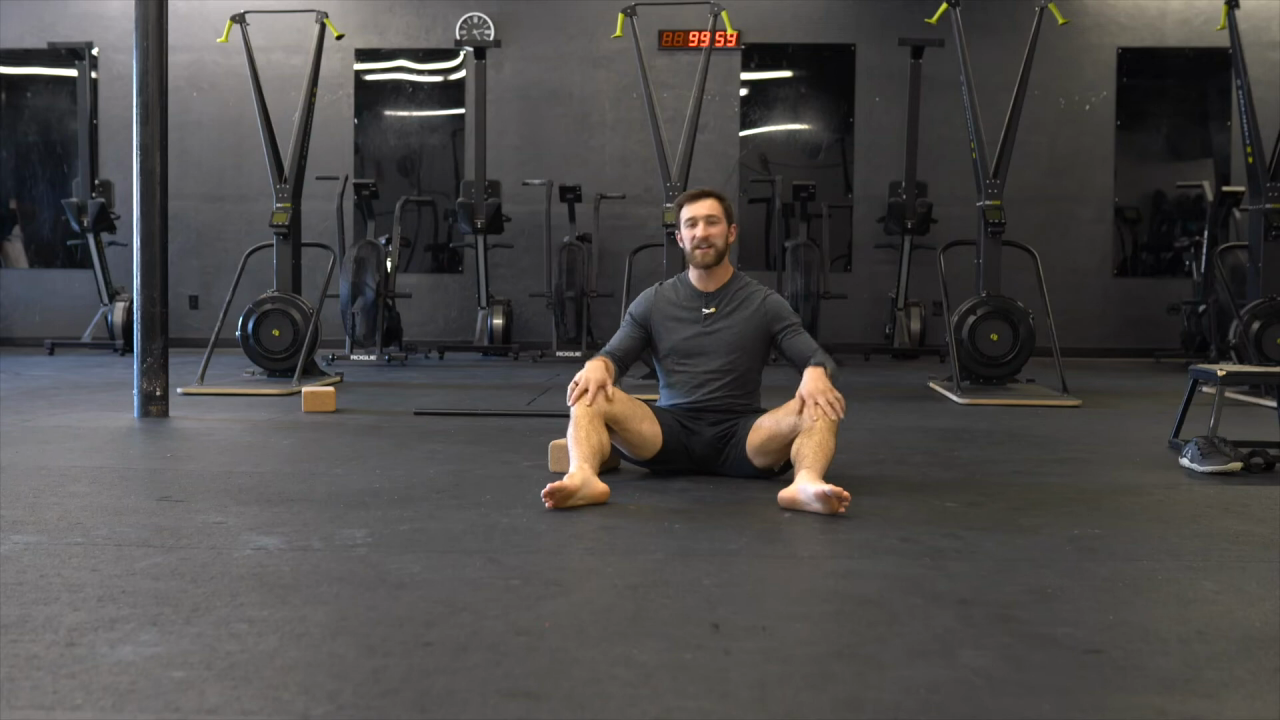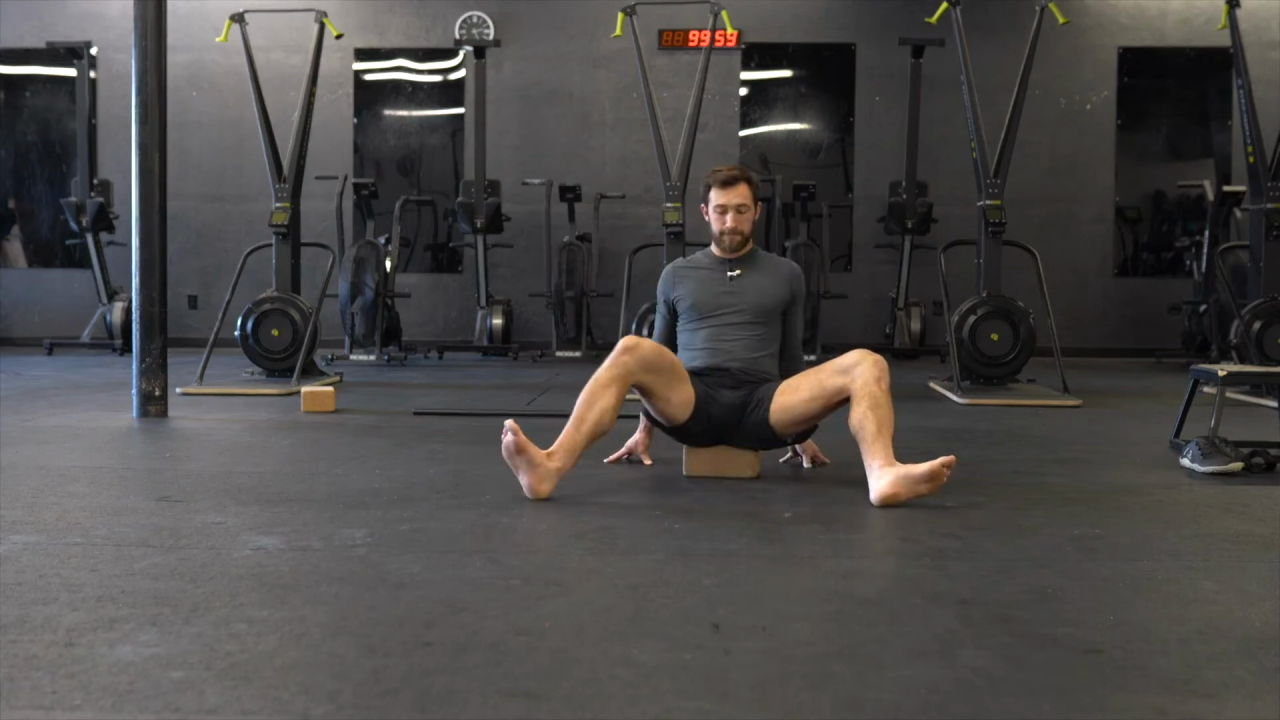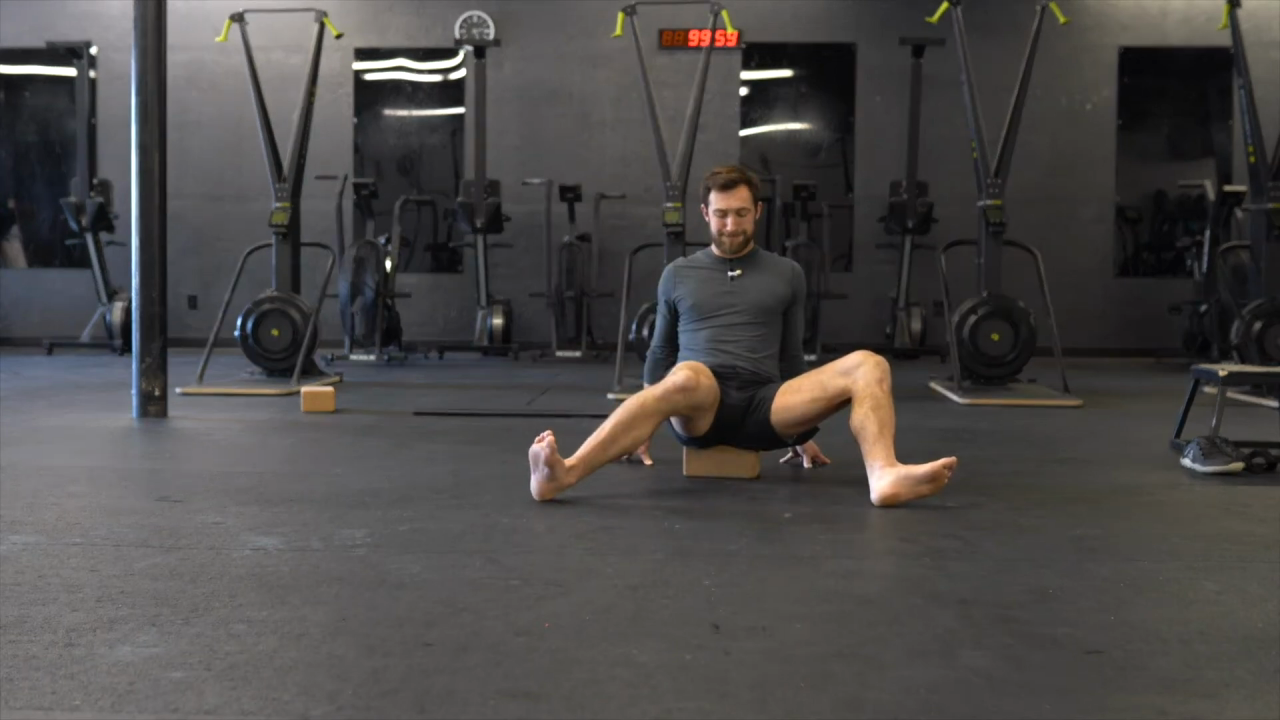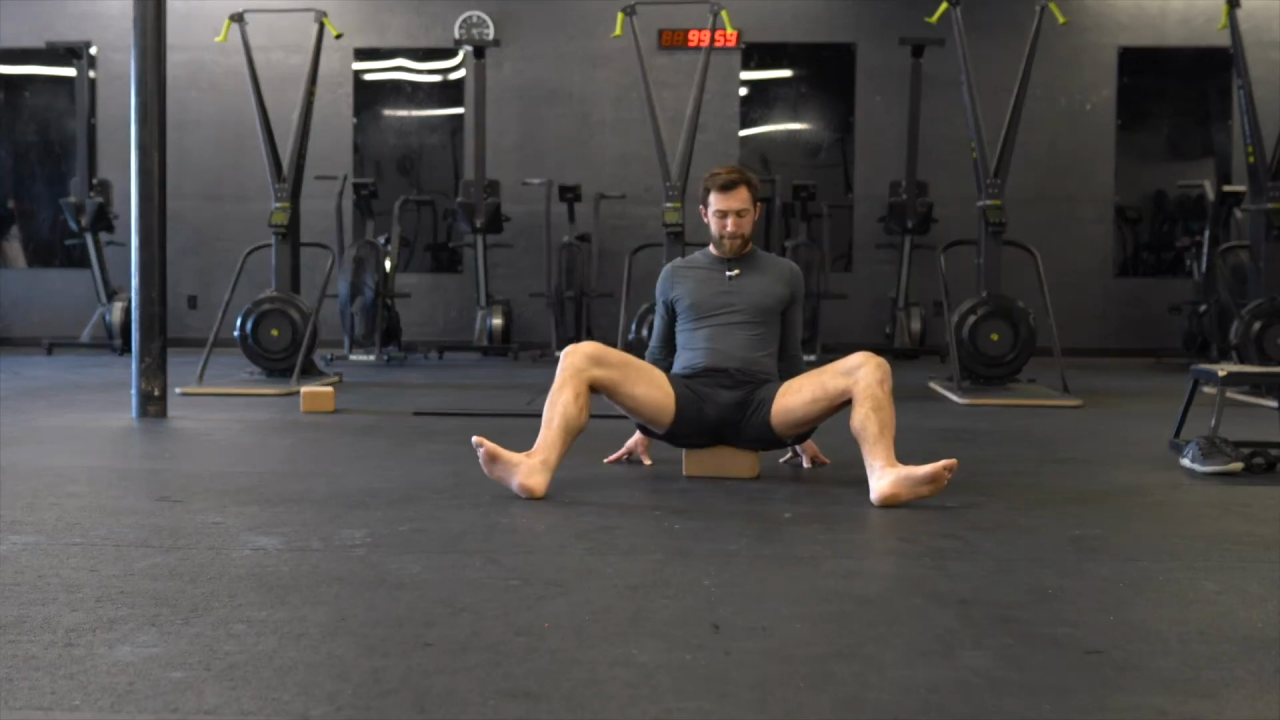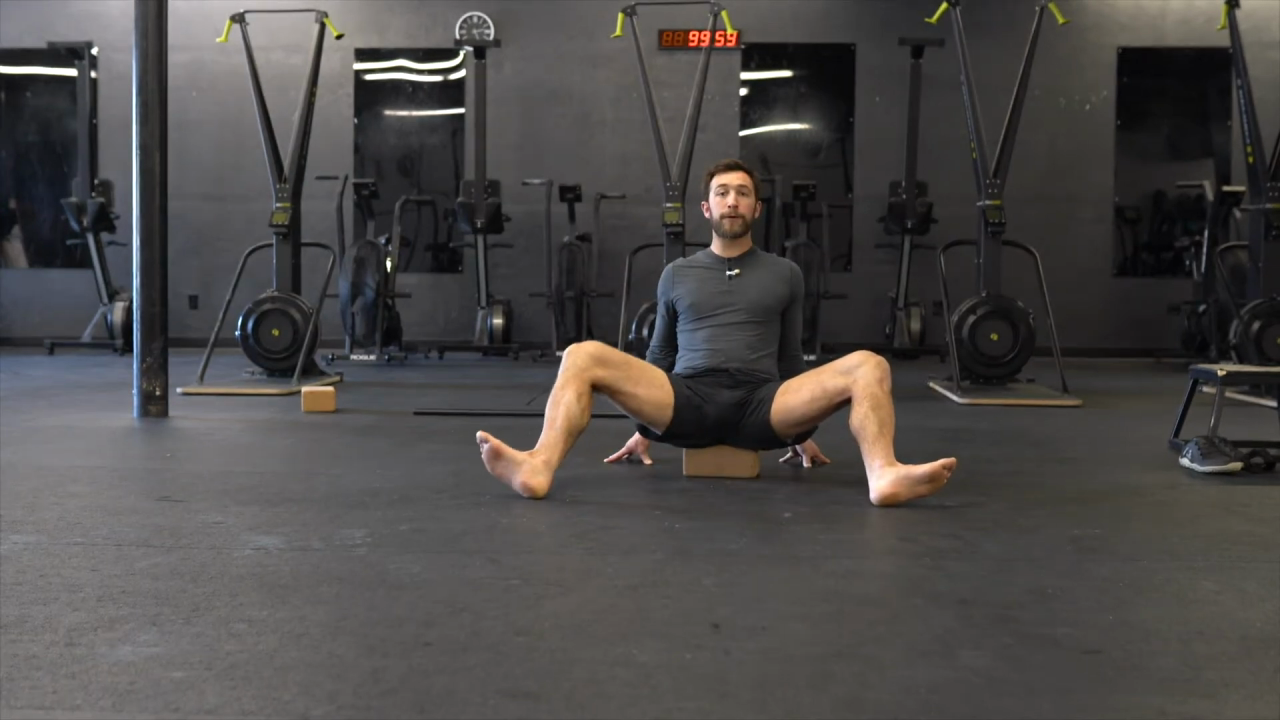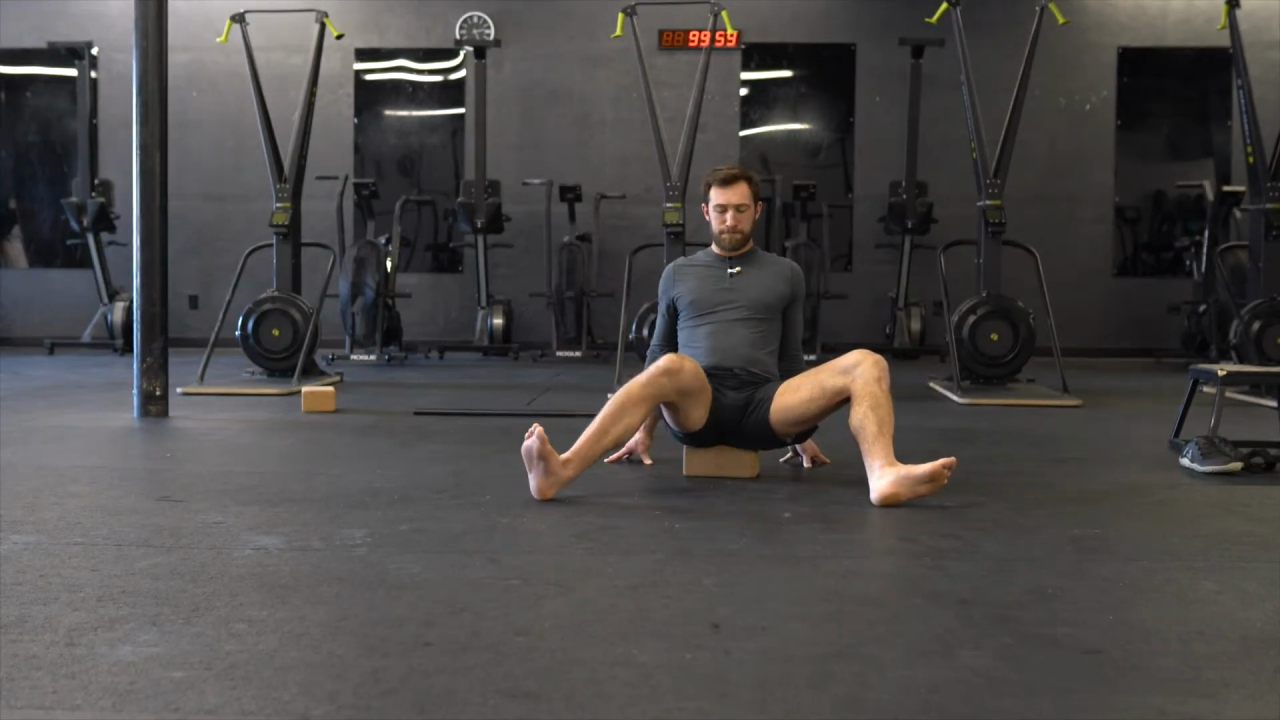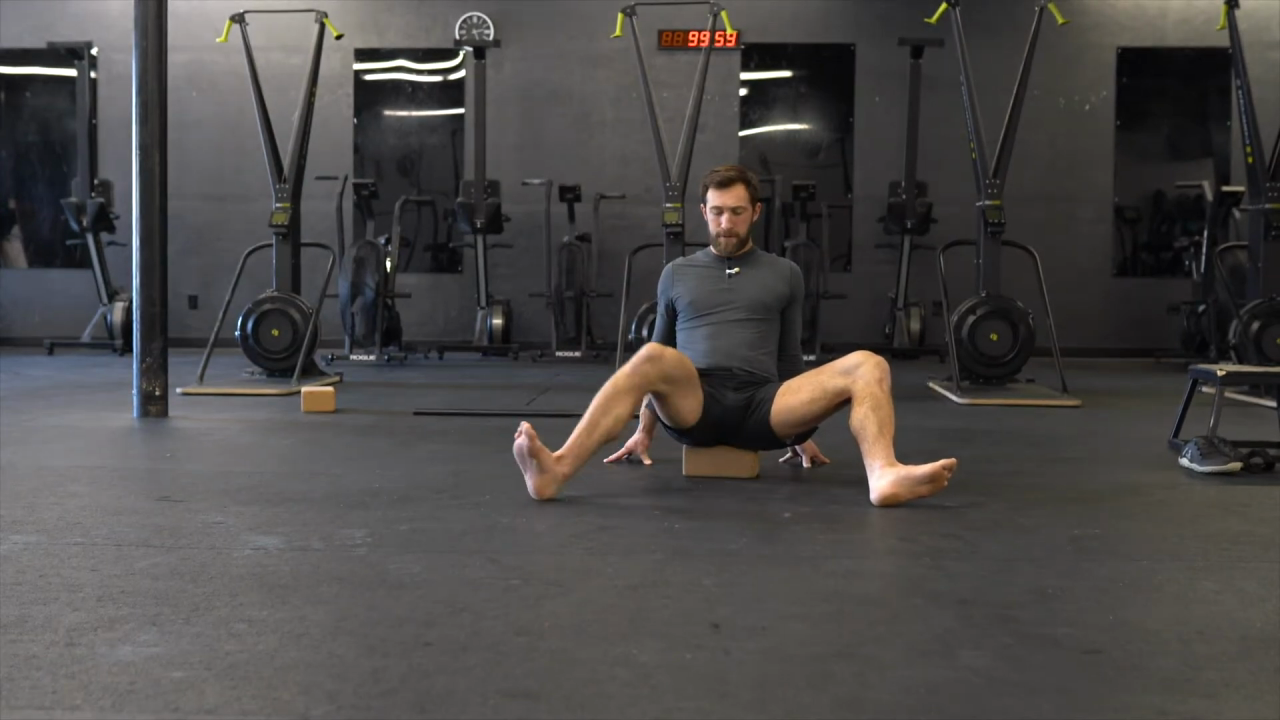
dt=0.7s
person 1, frame 1
left shoulder: (764, 304)
right shoulder: (653, 303)
left elbow: (815, 359)
right elbow: (612, 357)
left wrist: (815, 372)
right wrist: (597, 365)
left hip: (739, 436)
right hip: (672, 433)
left knee: (820, 405)
right knee: (590, 396)
left ankle: (806, 485)
right ankle: (582, 478)
person 1, frame 2
left shoulder: (785, 275)
right shoulder: (677, 275)
left elbow: (790, 358)
right elbow: (662, 354)
left wrist: (801, 429)
right wrist: (645, 430)
left hip: (760, 407)
right hip: (691, 404)
left knee: (866, 365)
right knee: (634, 351)
left ankle: (883, 475)
right ankle: (551, 468)
person 1, frame 3
left shoulder: (786, 274)
right shoulder: (677, 275)
right elbow: (661, 355)
left wrist: (801, 429)
right wrist: (646, 428)
left hip: (763, 406)
right hip: (697, 409)
left knee: (868, 366)
right knee: (689, 378)
left ankle: (884, 475)
right ankle: (565, 473)
person 1, frame 4
left shoulder: (785, 275)
right shoulder: (676, 275)
left elbow: (789, 359)
right elbow: (659, 356)
left wrist: (801, 430)
right wrist: (642, 426)
left hip: (758, 405)
right hip: (688, 402)
left knee: (869, 367)
right knee: (579, 358)
left ankle: (884, 477)
right ankle: (537, 469)
person 1, frame 5
left shoulder: (784, 274)
right shoulder: (676, 275)
left elbow: (790, 357)
right elbow: (660, 354)
left wrist: (800, 428)
right wrist: (645, 426)
left hip: (758, 405)
right hip: (689, 401)
left knee: (868, 367)
right knee: (582, 357)
left ankle: (883, 474)
right ankle: (540, 468)
person 1, frame 6
left shoulder: (785, 274)
right shoulder: (678, 273)
right elbow: (660, 352)
left wrist: (801, 428)
right wrist: (644, 427)
left hip: (761, 405)
right hip: (695, 407)
left knee: (867, 365)
right knee: (674, 367)
left ankle: (884, 474)
right ankle: (562, 470)
person 1, frame 7
left shoulder: (784, 275)
right shoulder: (677, 274)
right elbow: (658, 354)
left wrist: (799, 427)
right wrist: (645, 428)
left hip: (760, 406)
right hip: (692, 405)
left knee: (867, 366)
right knee: (654, 358)
left ankle: (884, 475)
right ankle: (558, 469)
